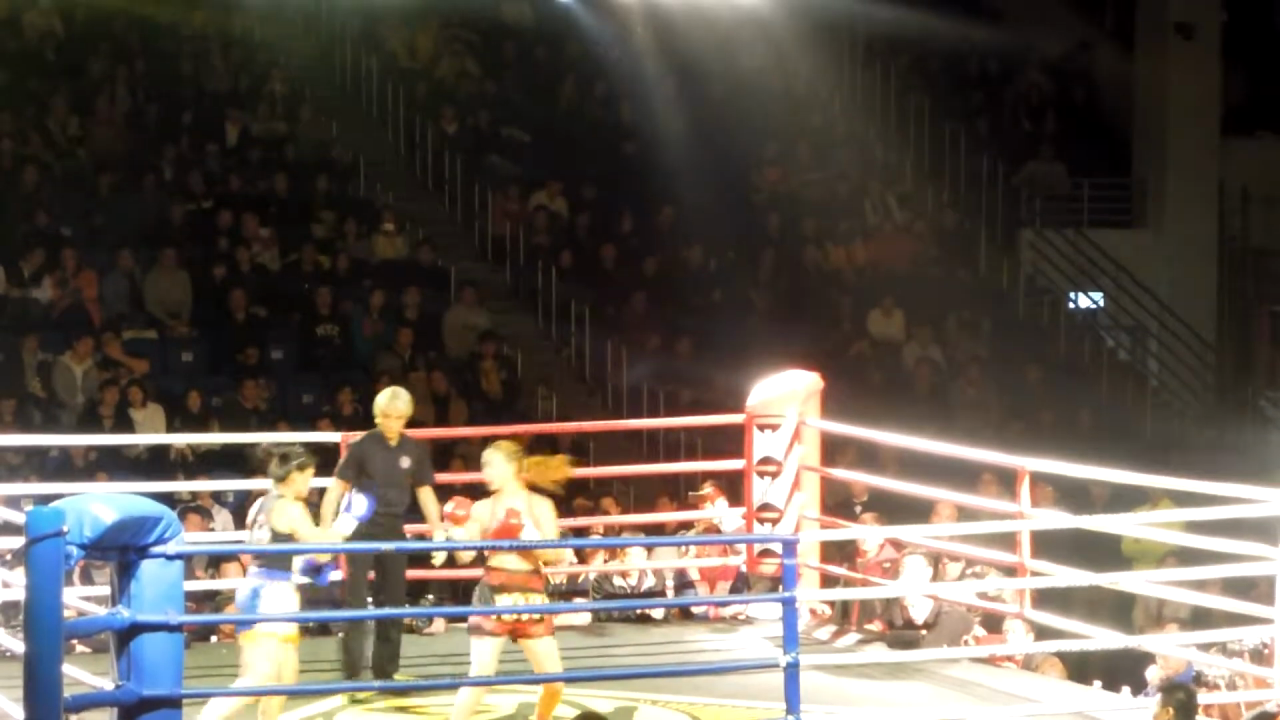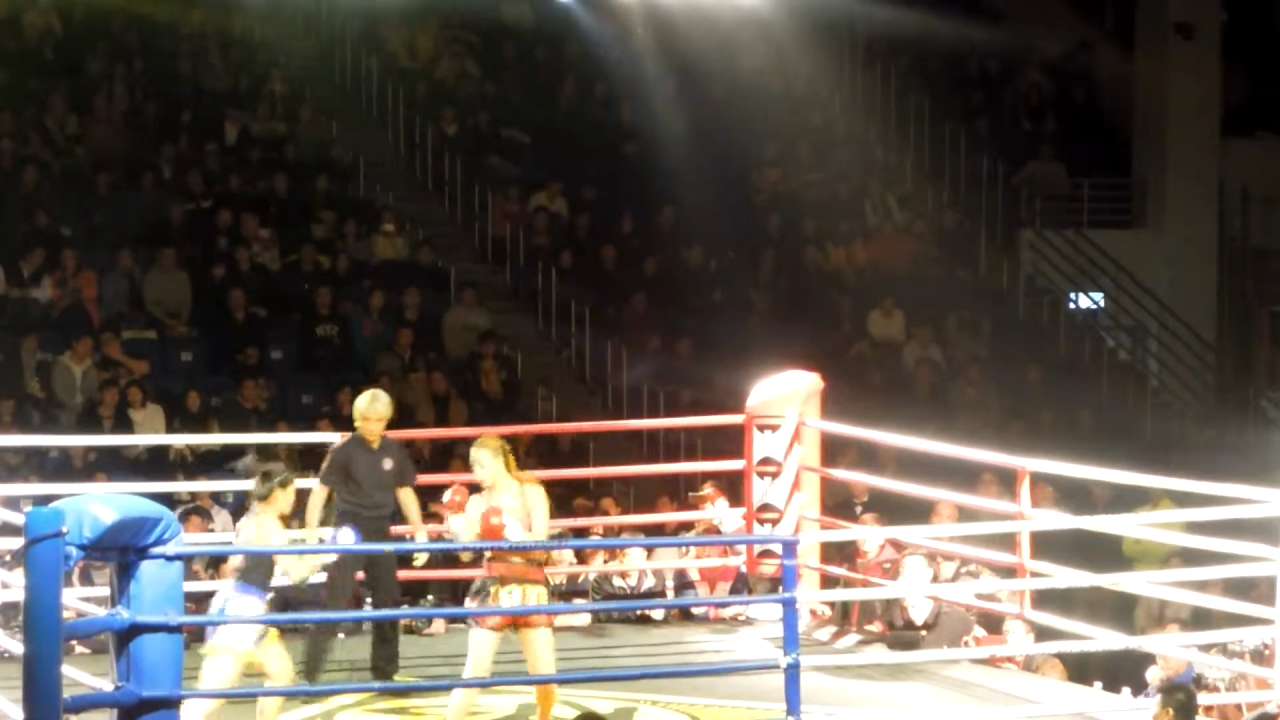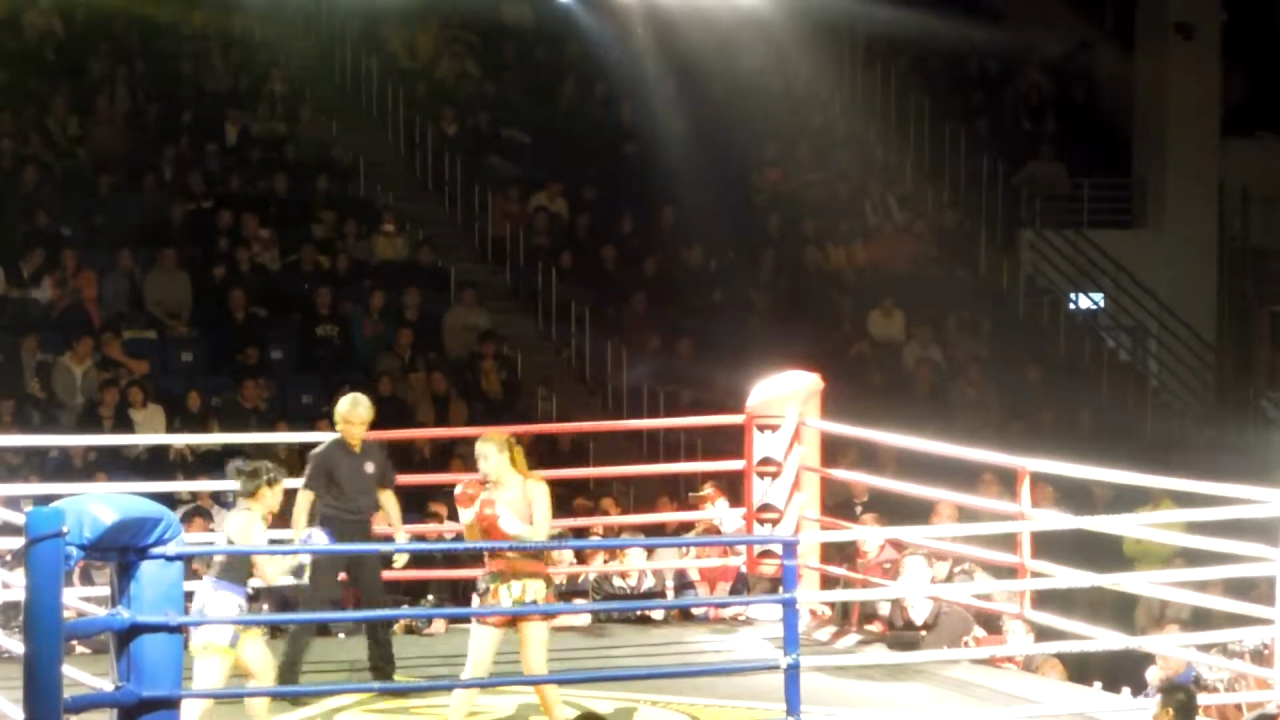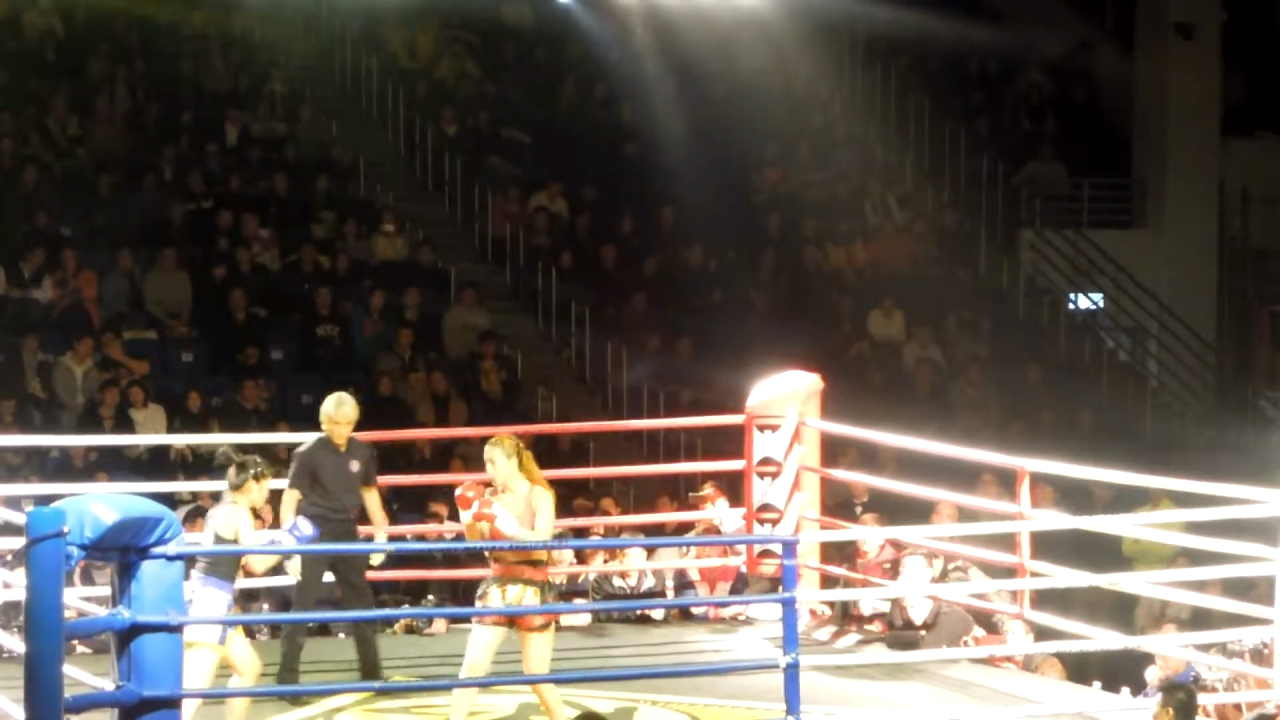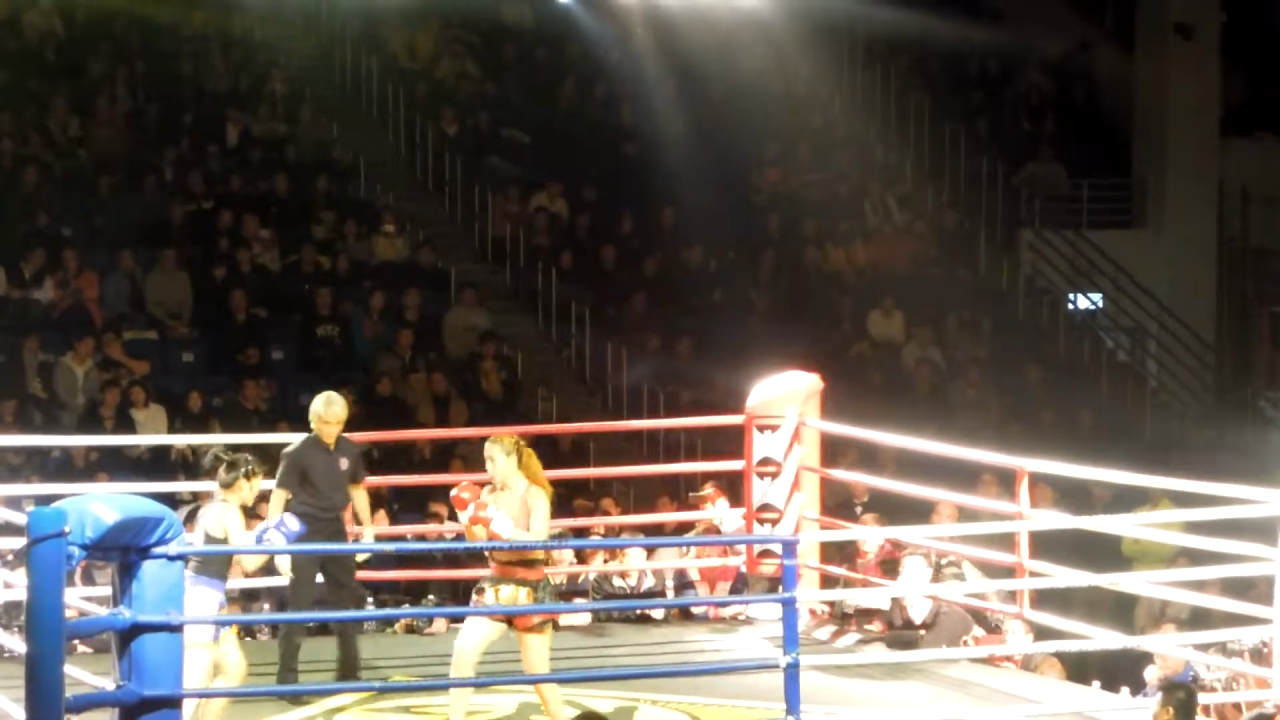
dt=0.1s
person 1, frame 1
left shoulder: (415, 450)
right shoulder: (361, 447)
left elbow: (425, 492)
right elbow: (337, 488)
left wrist: (439, 533)
right wrist: (325, 530)
left hip: (393, 532)
right hip: (363, 530)
left knee: (392, 604)
right knee: (356, 601)
left ankle: (384, 674)
right ankle: (352, 676)
person 1, frame 2
left shoulder: (395, 451)
right shoulder: (344, 451)
left elbow: (405, 493)
right elbow: (320, 494)
left wrist: (420, 534)
right wrist: (311, 538)
left hip: (380, 534)
right hip: (348, 533)
left knee: (389, 604)
right knee: (334, 605)
left ankle: (385, 674)
right ankle: (310, 676)
person 1, frame 3
left shoulder: (376, 454)
right shoulder: (324, 455)
left elbow: (386, 494)
right elbow: (304, 500)
left wrist: (400, 535)
right wrist: (300, 544)
left hip: (362, 536)
right hip: (329, 537)
left knee: (377, 606)
right knee: (313, 608)
left ankle: (384, 677)
right ankle: (288, 679)
person 1, frame 4
left shoulder: (361, 452)
right shoulder: (309, 453)
left elbow: (369, 492)
right elbow: (290, 498)
left wrist: (381, 533)
left hip: (346, 534)
right hip: (315, 534)
left knee: (362, 603)
right knee: (304, 607)
left ankle: (371, 674)
right ankle: (287, 680)
person 1, frame 5
left shoulder: (349, 450)
right shoulder: (298, 453)
left elbow: (357, 490)
right elbow: (278, 498)
left wrist: (367, 531)
left hip: (335, 533)
right hip: (304, 534)
left knee: (349, 602)
right knee: (298, 608)
left ankle: (349, 673)
right ankle: (287, 681)
person 2, frame 1
left shoulder: (540, 505)
right shoulder: (482, 509)
left elbow: (553, 555)
right elbow: (464, 556)
left wrist: (530, 537)
right wrist: (459, 531)
left hip: (532, 598)
right hip: (493, 594)
left knee: (554, 678)
right knee: (478, 679)
person 2, frame 2
left shoulder: (533, 493)
right shoulder: (477, 503)
left elbow: (541, 549)
left wrist: (514, 535)
right wrist: (456, 524)
left hip: (531, 590)
right hip: (492, 588)
left knee: (544, 676)
right knee: (475, 674)
person 2, frame 3
left shoulder: (534, 487)
right shoulder: (484, 494)
left elbow: (540, 536)
right elbow: (473, 541)
left wrist: (509, 525)
right wrist: (468, 516)
left hip: (532, 583)
right hip: (495, 584)
left knee: (534, 670)
right knee: (476, 668)
person 2, frame 4
left shoulder: (539, 495)
right shoulder: (489, 498)
left elbow: (541, 541)
right elbow: (475, 542)
left wrist: (506, 525)
right wrist: (468, 518)
left hip: (532, 590)
right hip: (497, 588)
left knee: (536, 676)
right knee: (473, 667)
person 2, frame 5
left shoulder: (535, 496)
right shoulder: (488, 496)
left elbow: (537, 542)
right elbow: (477, 540)
left wrist: (502, 528)
right wrist: (467, 517)
left hip: (529, 589)
right hip: (495, 585)
left knee: (537, 674)
right knee: (462, 654)
person 3, frame 1
left shoulder: (261, 505)
right shoulder: (292, 506)
right elbow: (320, 551)
left wrist: (300, 562)
left hip: (255, 590)
right hip: (272, 593)
left knee: (287, 673)
right knee: (258, 683)
person 3, frame 2
left shoulder: (248, 521)
right shoulder: (269, 524)
right elbow: (294, 570)
right wrist: (327, 554)
left hip: (237, 604)
right hip: (242, 609)
left knee: (283, 673)
right knee: (211, 694)
person 3, frame 3
left shoulder: (238, 516)
right shoulder: (249, 521)
right elbow: (269, 573)
left wrist: (279, 557)
left hip: (230, 604)
right hip: (219, 604)
left knee: (264, 669)
right knee: (206, 691)
person 3, frame 4
left shoulder: (221, 510)
right shoulder: (239, 514)
right elbow: (257, 565)
left wrist: (269, 542)
right wrist: (289, 540)
left hip: (211, 599)
right hip: (207, 599)
left knee: (248, 667)
right knee: (196, 687)
person 3, frame 5
left shoulder: (212, 508)
right shoulder: (228, 512)
right elbow: (249, 562)
left wrist: (258, 538)
right wrist: (276, 539)
left hip: (204, 597)
right hip: (200, 599)
left knee: (234, 669)
right knee: (193, 686)
